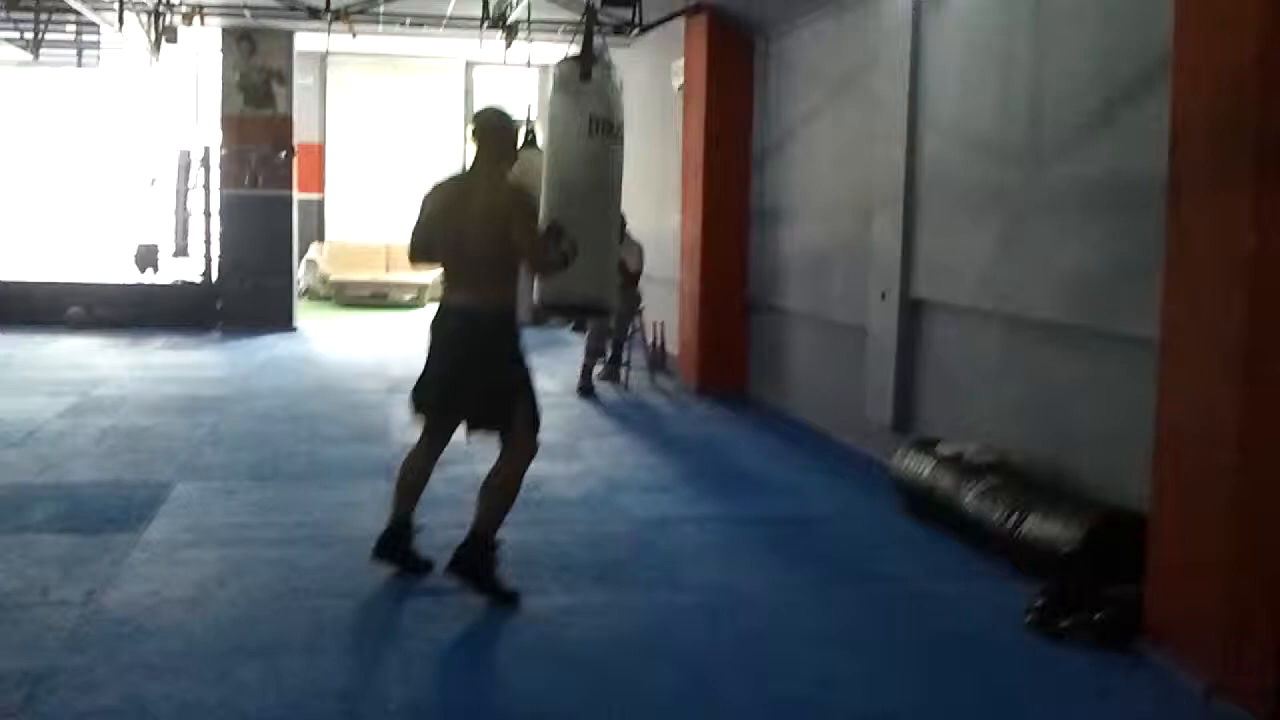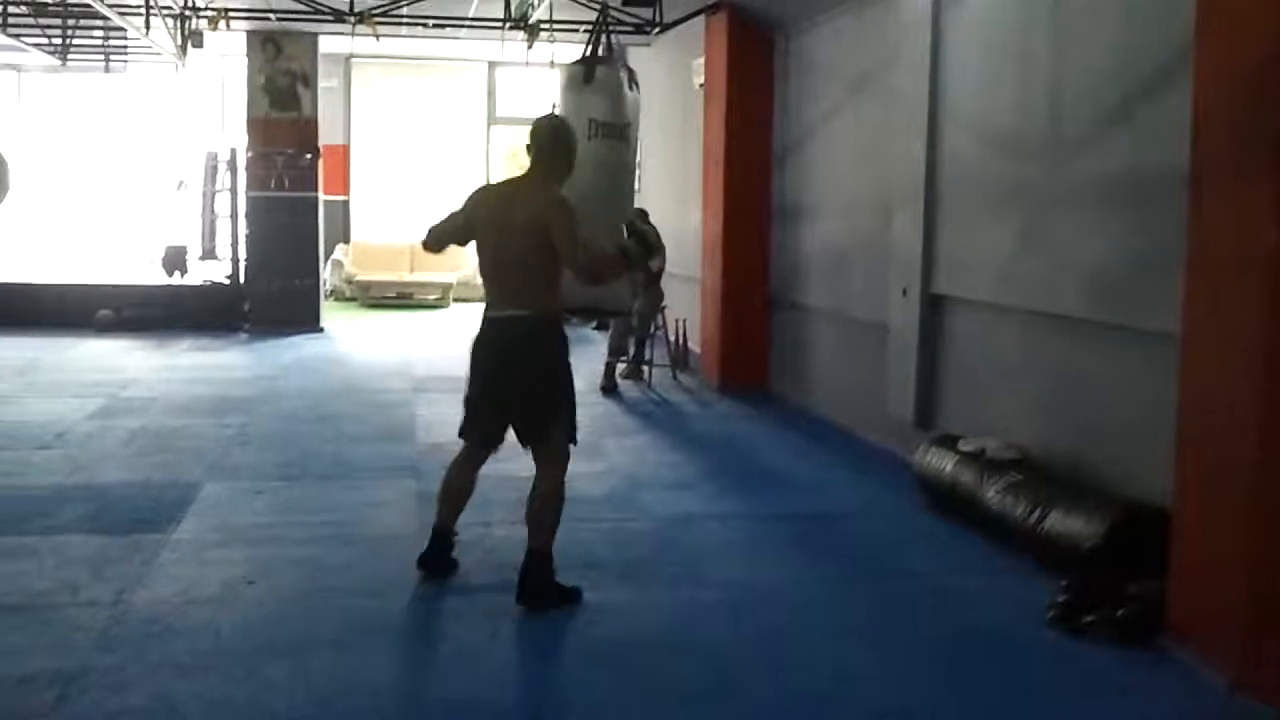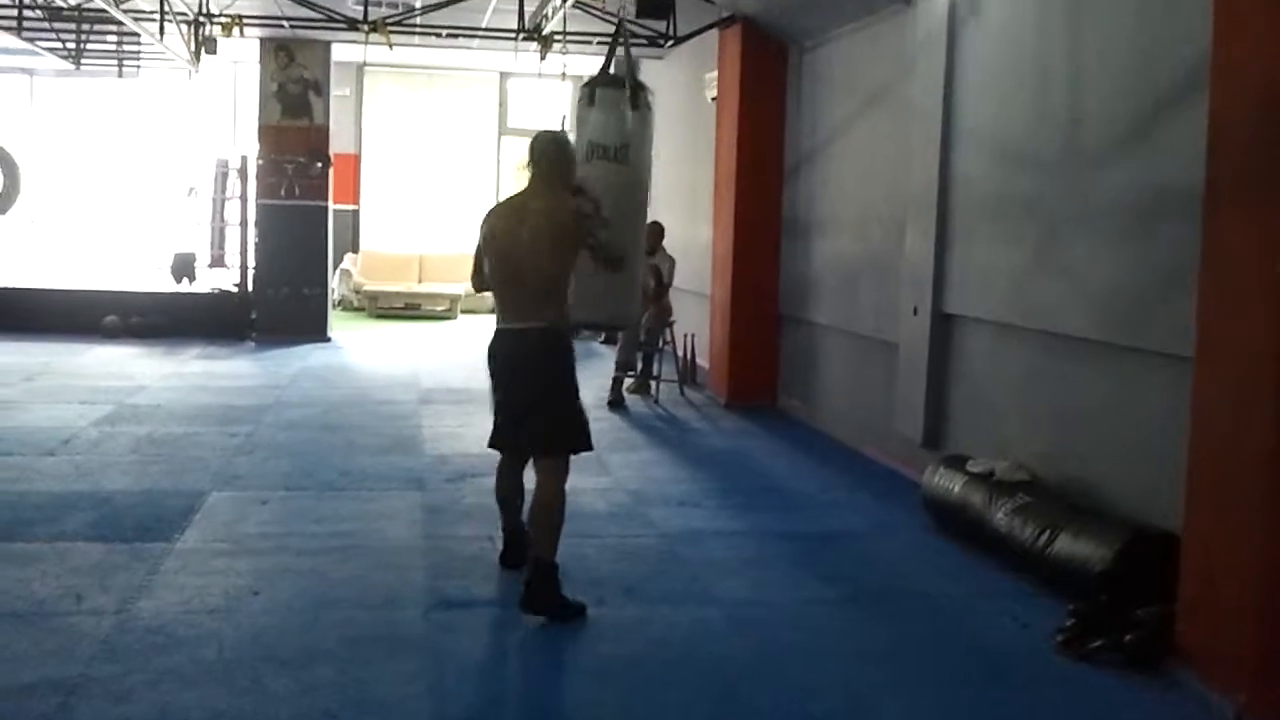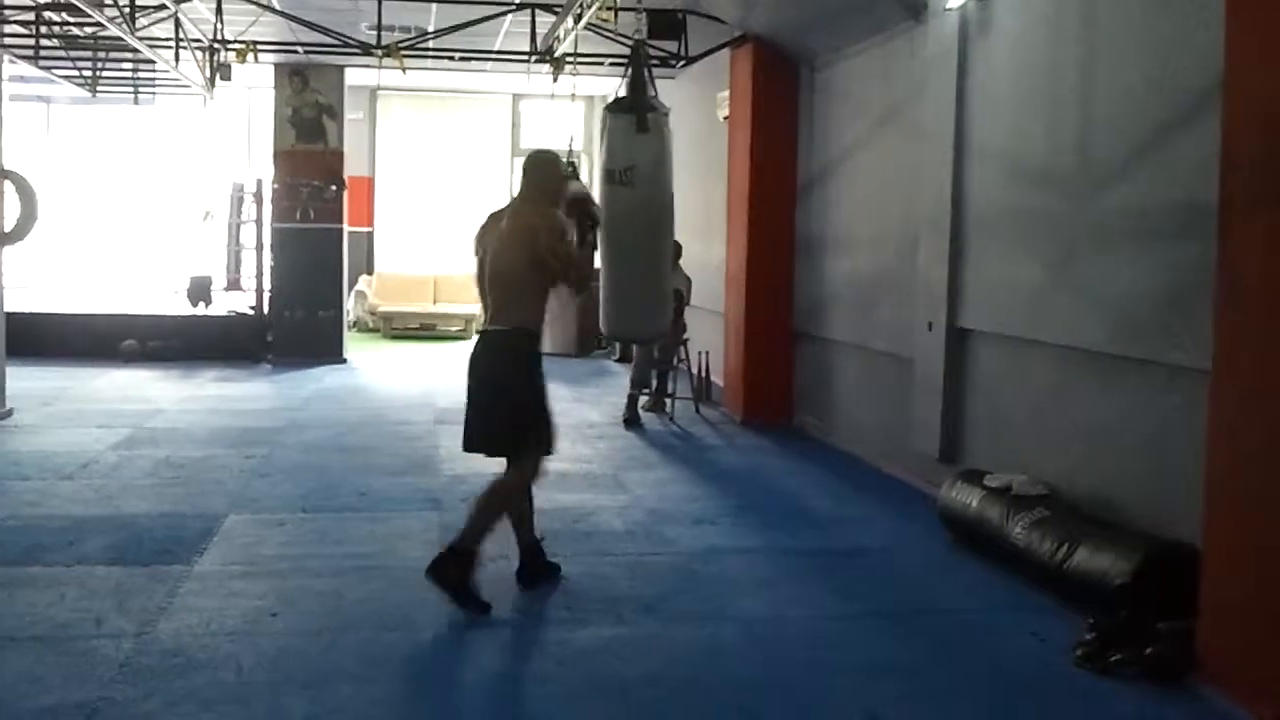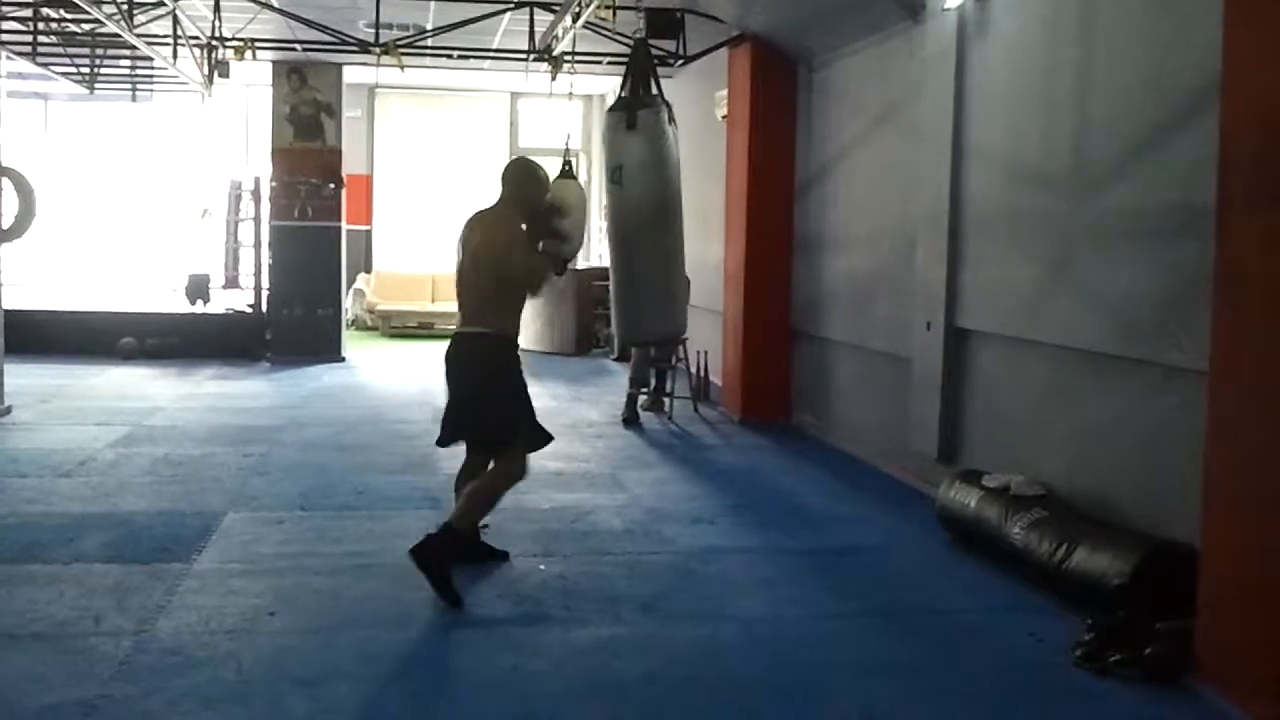
dt=0.4s
person 1, frame 1
left shoulder: (440, 193)
right shoulder: (513, 197)
left elbow: (418, 252)
right elbow: (539, 261)
right wrist: (563, 249)
left hip: (451, 323)
right hip: (493, 329)
left knee: (433, 435)
right knee: (521, 444)
left ankle: (396, 534)
right ankle: (476, 551)
person 1, frame 2
left shoulder: (485, 198)
right shoulder: (555, 207)
left elbow: (433, 241)
right elbow: (585, 270)
right wrist: (625, 260)
left hip: (493, 336)
right hip: (537, 339)
left knee: (475, 449)
right knee: (552, 461)
left ankle: (439, 544)
right ankle: (536, 574)
person 1, frame 3
left shoulder: (497, 216)
right shoulder: (572, 209)
left elbow: (480, 279)
right elbow: (613, 262)
right wrist: (592, 219)
left hip: (506, 345)
right hip: (546, 348)
left knee: (513, 455)
right knee: (553, 467)
left ankle: (515, 542)
right ankle: (542, 583)
person 1, frame 4
left shoulder: (493, 224)
right shoulder: (543, 221)
right elbow: (579, 280)
left wrist: (550, 271)
right wrist: (578, 243)
left hip: (492, 347)
right hip: (514, 351)
left knee: (525, 456)
right knee: (523, 466)
left ankle: (531, 558)
right ankle: (455, 562)
person 1, frame 5
left shoulder: (478, 225)
right shoulder: (511, 230)
right elbow: (529, 282)
left wrist: (536, 241)
right wrist: (551, 250)
left hip: (465, 348)
right hip: (491, 354)
left knee: (482, 453)
right knee: (512, 463)
left ankle: (464, 538)
right ankle: (440, 544)
